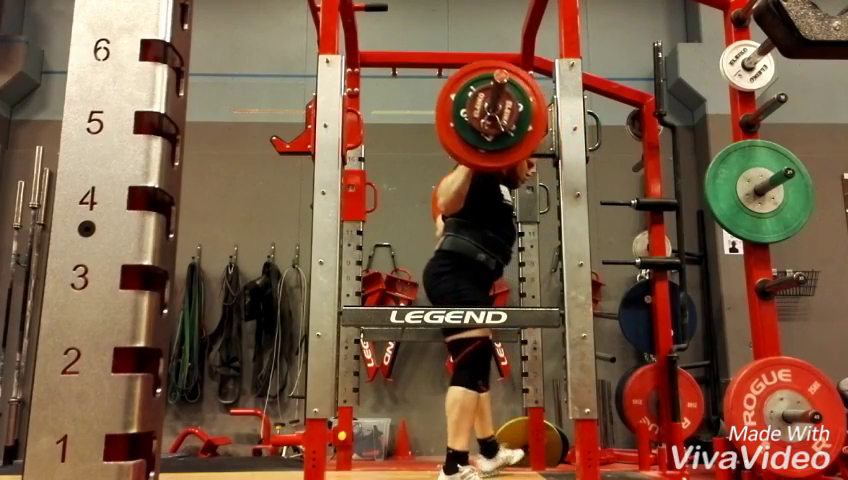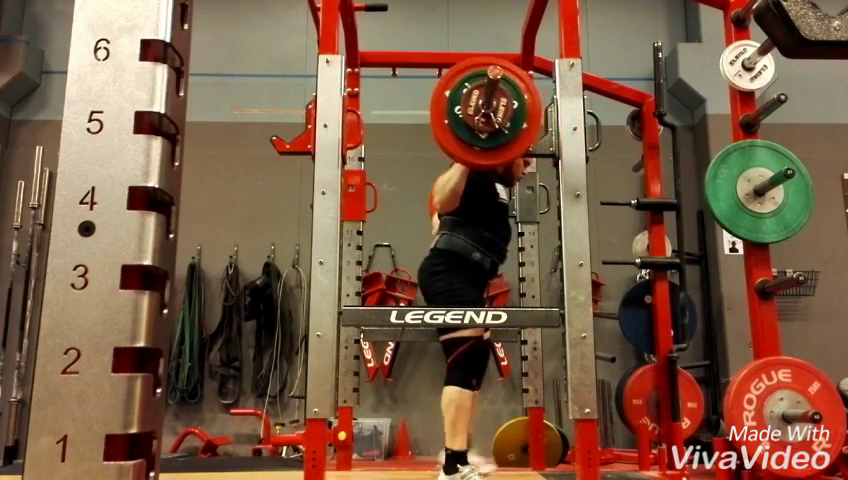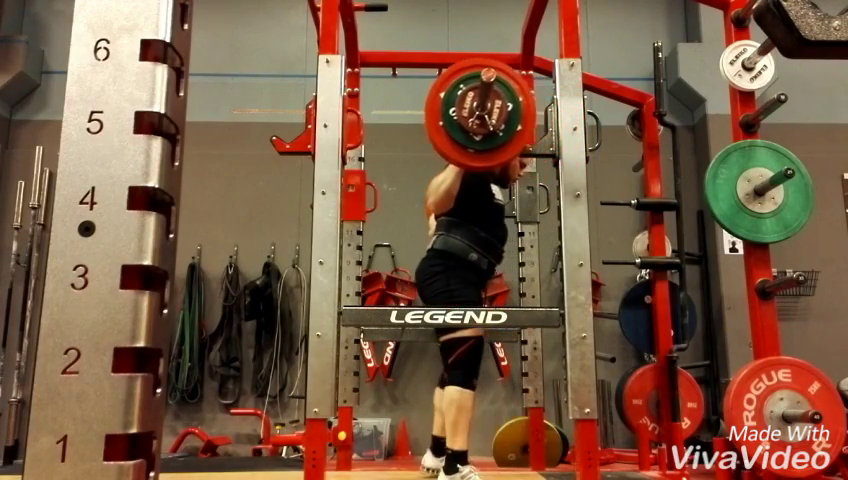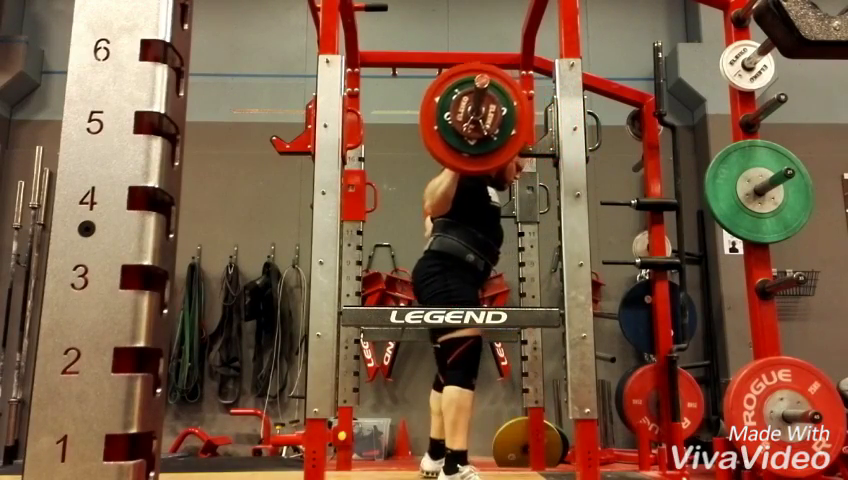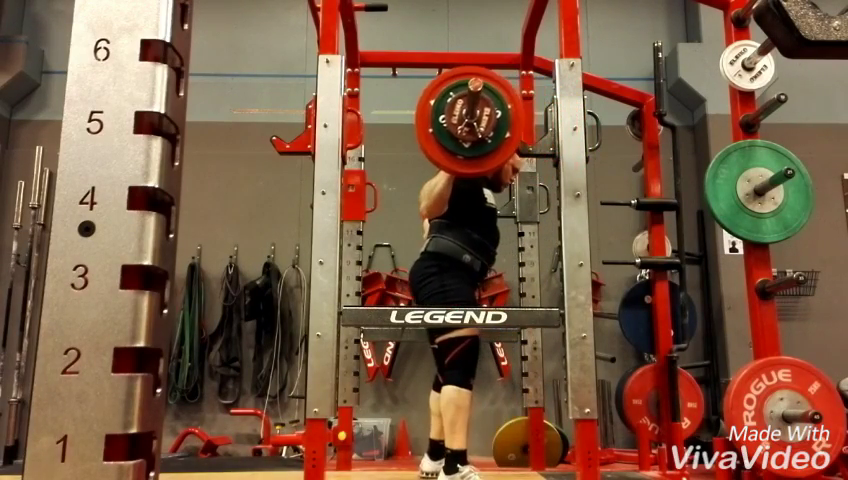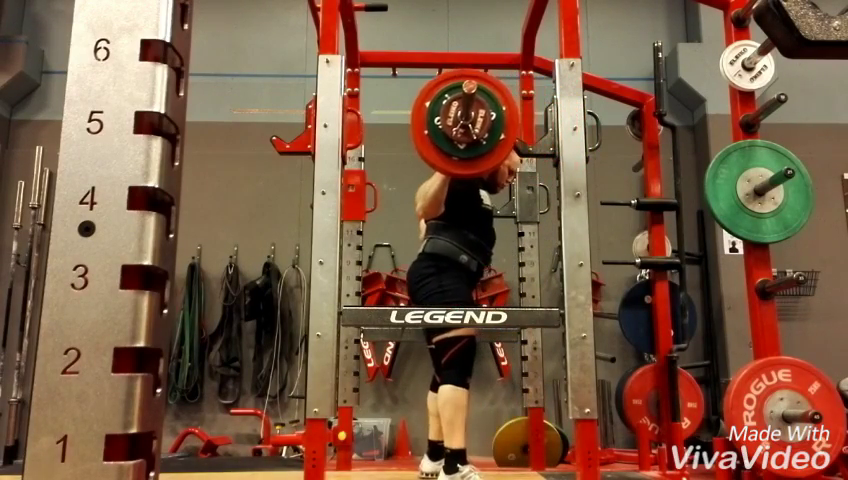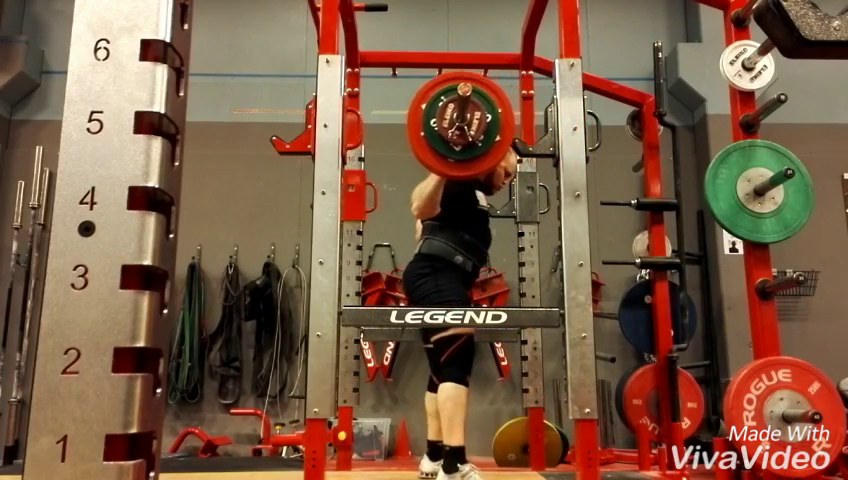
dt=0.1s
person 1, frame 1
left shoulder: (493, 186)
right shoulder: (486, 176)
left elbow: (442, 227)
right elbow: (446, 203)
right wrist: (469, 162)
left hip: (462, 279)
right hip: (456, 276)
left knee: (476, 363)
right knee: (471, 365)
left ankle: (490, 451)
person 1, frame 2
left shoulder: (488, 185)
right shoulder: (481, 174)
left elbow: (438, 224)
right elbow: (442, 201)
right wrist: (464, 160)
left hip: (458, 278)
right hip: (451, 275)
left knee: (472, 361)
right knee: (465, 363)
left ankle: (459, 452)
person 1, frame 3
left shoulder: (484, 186)
right shoulder: (477, 176)
left elbow: (436, 224)
right elbow: (436, 202)
left hip: (452, 277)
right hip: (449, 275)
left knee: (457, 366)
right knee: (465, 363)
left ankle: (437, 454)
person 1, frame 4
left shoulder: (481, 188)
right shoulder: (473, 179)
left elbow: (432, 225)
right elbow: (433, 205)
left hip: (449, 278)
right hip: (446, 276)
left knee: (452, 367)
right knee: (463, 363)
person 1, frame 5
left shoulder: (478, 190)
right shoulder: (469, 180)
left elbow: (429, 227)
right elbow: (429, 206)
left hip: (445, 278)
right hip: (443, 276)
left knee: (451, 368)
right knee: (461, 364)
person 1, frame 6
left shoulder: (474, 191)
right shoulder: (465, 180)
left elbow: (426, 227)
right elbow: (425, 207)
left hip: (442, 279)
right hip: (440, 276)
left knee: (448, 368)
right knee: (458, 364)
person 1, frame 7
left shoulder: (471, 192)
right shoulder: (461, 182)
left elbow: (424, 226)
right elbow: (421, 208)
left hip: (439, 279)
right hip: (436, 276)
left knee: (445, 368)
right knee: (458, 360)
